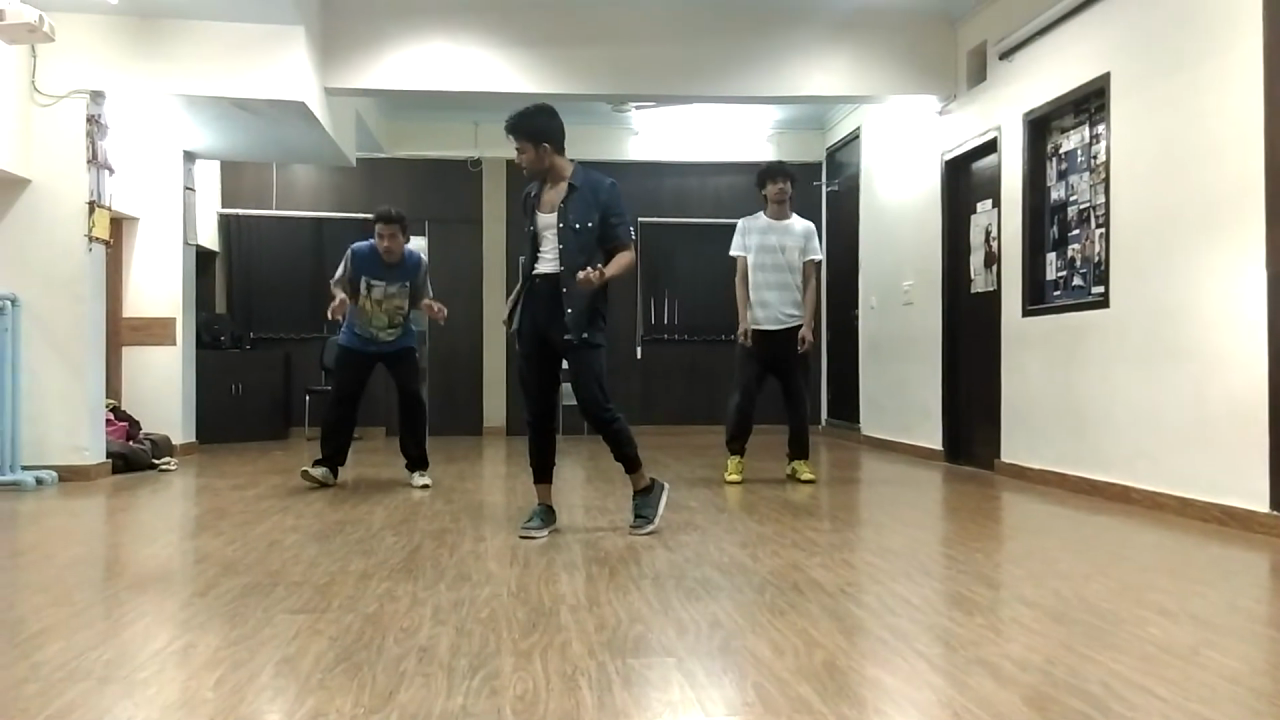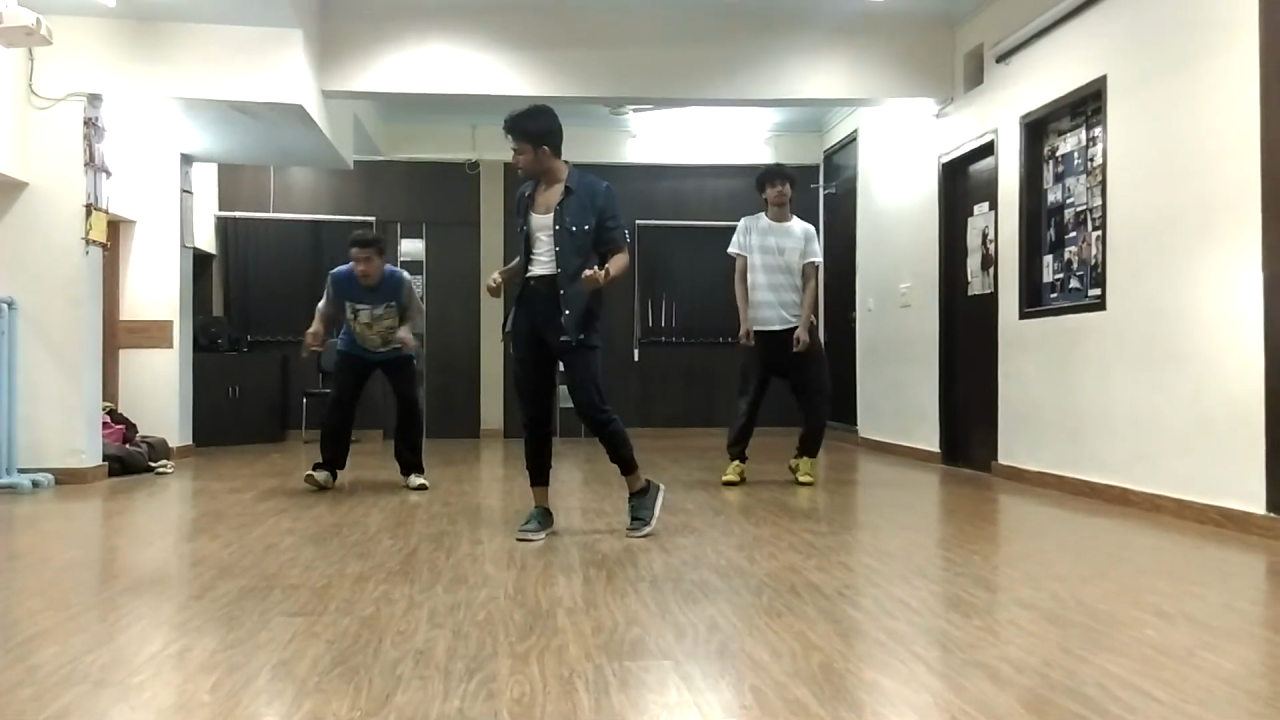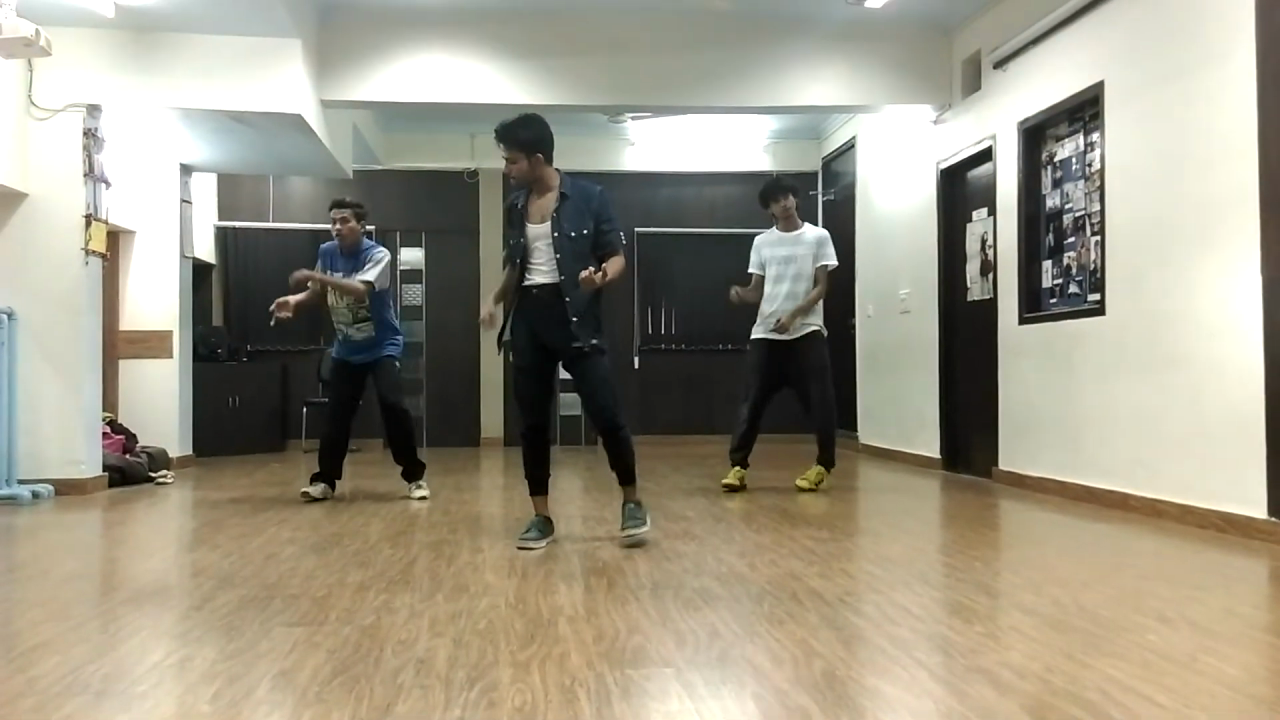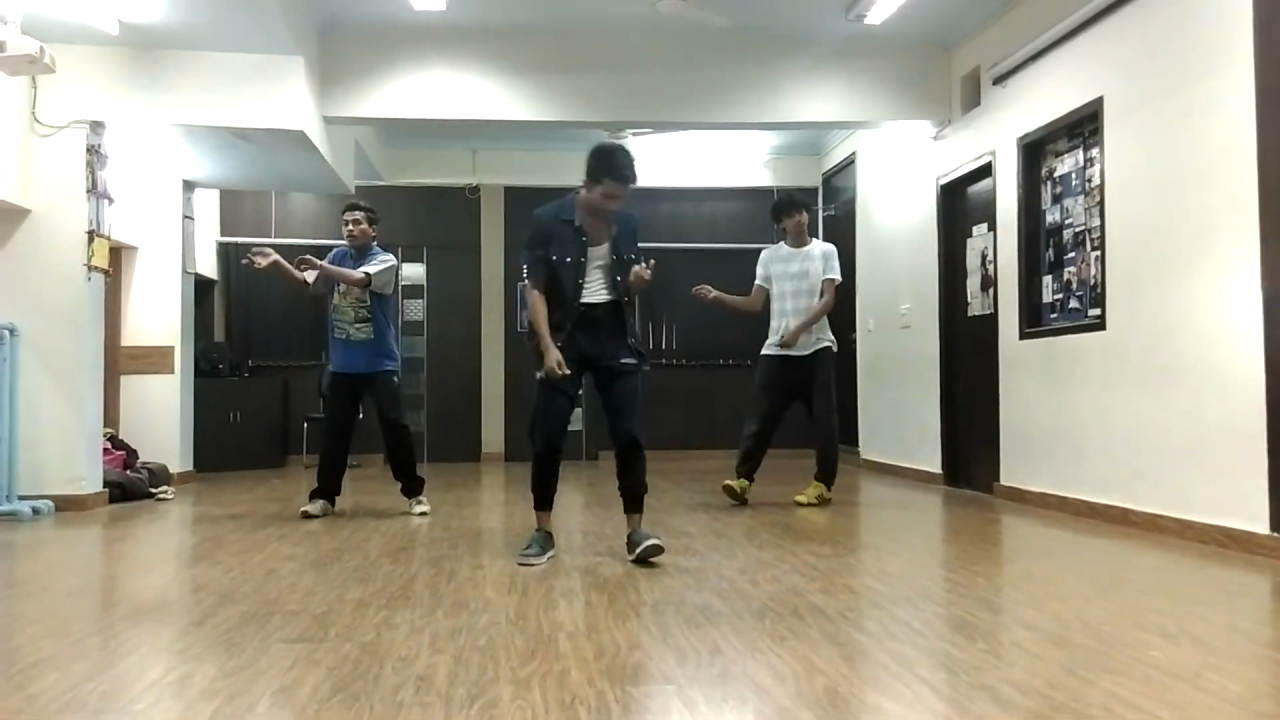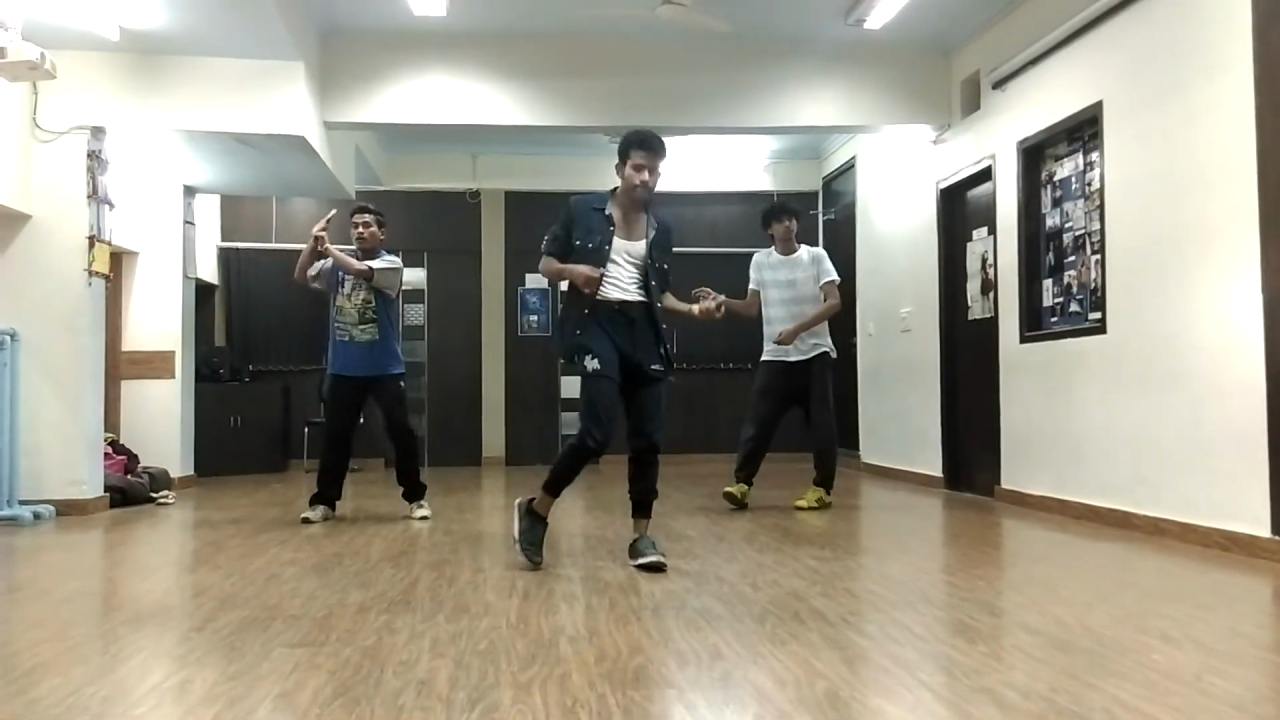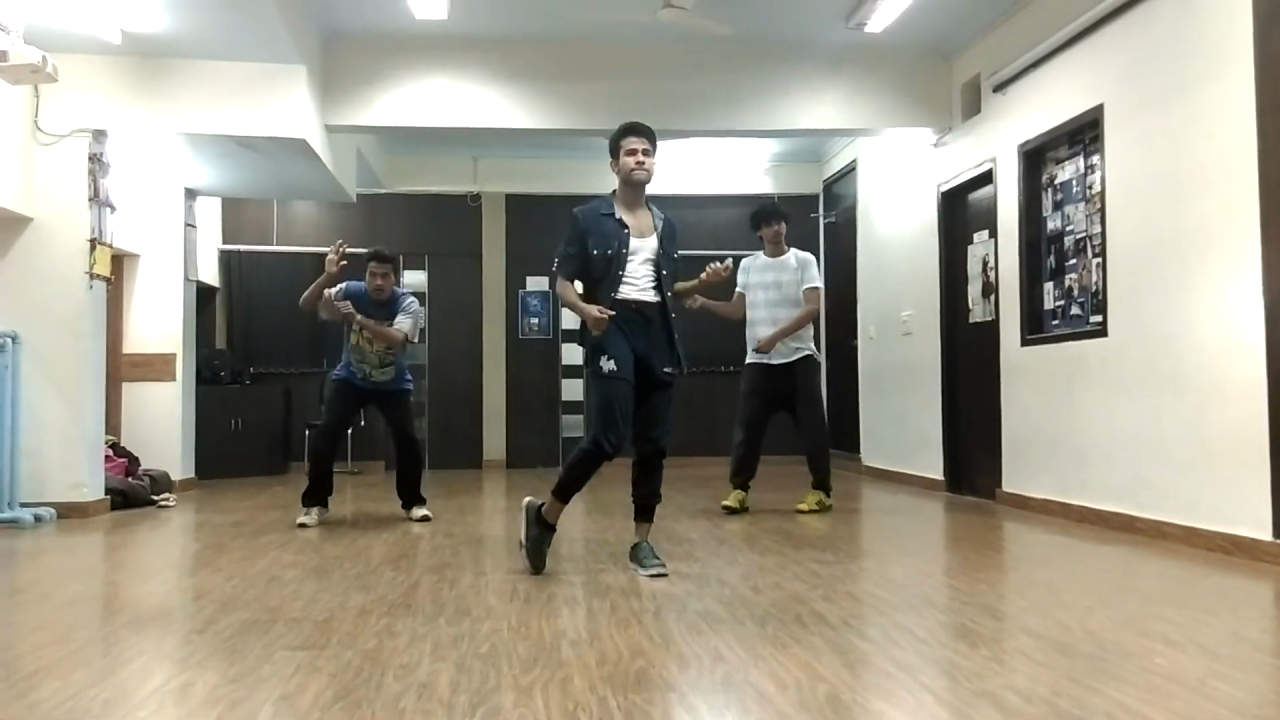
dt=0.5s
person 1, frame 1
left shoulder: (599, 189)
right shoulder: (531, 195)
left elbow: (626, 252)
left wrist: (602, 275)
right wrist: (517, 296)
left hip: (578, 308)
right hip: (536, 307)
left knee: (593, 404)
right knee: (538, 409)
left ankle: (646, 487)
right ankle: (544, 506)
person 1, frame 2
left shoulder: (595, 192)
right shoulder: (525, 196)
left elbow: (621, 253)
left wrist: (604, 274)
right wrist: (505, 274)
left hip: (573, 309)
right hip: (529, 309)
left knee: (590, 405)
right knee: (534, 413)
left ankle: (641, 489)
right ankle: (541, 509)
person 1, frame 3
left shoulder: (589, 198)
right shoulder: (514, 205)
left elbow: (617, 256)
left wrist: (600, 277)
right wrist: (495, 299)
left hip: (575, 315)
right hip: (529, 316)
left knee: (604, 411)
right knee: (533, 421)
left ankle: (632, 500)
right ankle: (541, 517)
person 1, frame 4
left shoulder: (626, 223)
right shoulder: (548, 221)
right elbow: (535, 290)
left wrist: (638, 281)
right wrist: (547, 346)
left hip: (613, 332)
right hip: (566, 332)
left knee: (629, 434)
right knee: (548, 437)
left ankle: (635, 530)
right ankle: (543, 532)
person 1, frame 5
left shoulder: (661, 229)
right shoulder: (583, 210)
right elbow: (545, 263)
left wrist: (689, 309)
right wrist: (569, 271)
left hip: (643, 330)
right hip: (597, 323)
left knee: (647, 439)
right knee: (596, 431)
left ankle: (640, 537)
right ankle: (535, 509)
person 1, frame 6
left shoulder: (665, 225)
right shoulder: (588, 218)
right elbow: (562, 281)
left wrist: (700, 283)
right wrist: (584, 308)
left hip: (657, 332)
right hip: (612, 328)
left knee: (653, 444)
right knee: (609, 436)
left ankle: (641, 542)
right ankle: (544, 513)
person 2, frame 1
left shoulder: (806, 229)
right shoulder: (747, 226)
left elbow: (810, 281)
right elbow: (741, 276)
left wrist: (807, 324)
right wrist: (744, 319)
left hip: (793, 326)
right hip: (757, 325)
left knee: (798, 396)
right knee: (743, 394)
left ankle: (798, 460)
right ankle: (735, 458)
person 2, frame 2
left shoulder: (806, 231)
right shoulder: (748, 226)
left elbow: (810, 282)
right elbow: (740, 277)
left wrist: (804, 325)
right wrist: (744, 320)
left hip: (796, 326)
right hip: (760, 327)
left knee: (817, 391)
right knee: (750, 396)
left ankle: (803, 458)
right ankle: (737, 460)
person 2, frame 3
left shoulder: (818, 237)
right shoulder: (761, 242)
left elbow: (821, 287)
right elbow: (757, 291)
left wrist: (792, 315)
right wrist: (740, 292)
left hip: (806, 332)
right hip: (765, 334)
left knee: (820, 400)
right knee: (752, 402)
left ankle: (824, 464)
right ankle: (738, 467)
person 2, frame 4
left shoulder: (826, 251)
right shoulder: (769, 256)
left elbow: (828, 300)
right elbow: (755, 303)
left wrist: (798, 330)
right wrist: (717, 296)
left hip: (817, 348)
right hip: (776, 351)
left knee: (824, 419)
right knee: (760, 417)
left ankle: (823, 483)
right ankle: (743, 479)
person 2, frame 5
left shoulder: (816, 256)
right shoulder: (760, 261)
left elbow: (833, 302)
right elbow: (751, 307)
left wrist: (795, 330)
right wrist: (719, 300)
left hip: (814, 354)
right hip: (774, 357)
left knee: (821, 424)
right knee: (757, 421)
left ankle: (822, 488)
right ankle: (742, 484)
person 2, frame 6
left shoulder: (804, 260)
right shoulder: (747, 265)
left elbow: (813, 308)
right elbow: (736, 310)
left wrist: (775, 336)
right wrist: (702, 302)
left hip: (799, 358)
right hip: (759, 361)
left knee: (813, 426)
right knee: (747, 427)
left ankle: (821, 491)
right ankle: (739, 490)
person 3, frame 1
left shoulder: (418, 263)
right shoulder: (358, 254)
left elbow: (420, 298)
right elbow: (339, 284)
left wrist: (428, 307)
right wrist: (341, 299)
left hip: (399, 341)
right hip: (356, 340)
left knee: (412, 396)
right knee: (342, 398)
left ankle: (418, 467)
right ankle: (328, 466)
person 3, frame 2
left shoulder: (400, 280)
right shoulder: (339, 278)
left elbow: (414, 313)
right elbow: (326, 308)
left wrist: (406, 330)
right wrist: (317, 326)
left hip: (395, 350)
right hip: (354, 349)
left knee: (409, 401)
right knee: (340, 402)
left ankle: (412, 469)
right ankle: (327, 468)
person 3, frame 3
left shoulder: (379, 255)
right shoulder: (326, 252)
left elbow: (361, 289)
right elbow: (317, 291)
left wrist: (318, 276)
right wrist: (294, 299)
left hip: (382, 347)
right hip: (345, 350)
left knee: (392, 405)
right knee: (337, 413)
left ankle: (414, 476)
right ankle: (325, 480)
person 3, frame 4
left shoulder: (385, 261)
right shoulder: (337, 256)
left elbow: (358, 279)
right elbow: (308, 281)
left wrist: (321, 265)
right wrist: (277, 262)
left hip: (379, 362)
right hip: (342, 363)
left knee: (394, 424)
right knee: (335, 429)
left ankle: (414, 492)
right ankle: (324, 496)
person 3, frame 5
left shoulder: (391, 264)
right shoulder: (338, 263)
left elbow: (360, 270)
right elbow: (302, 277)
left wrist: (328, 248)
right wrist: (314, 240)
left hip: (385, 366)
right hip: (343, 366)
left knee: (401, 430)
right knee: (336, 434)
left ankle: (416, 498)
right ankle: (324, 501)
person 3, frame 6
left shoulder: (407, 303)
right shoulder: (350, 292)
left elbow: (396, 339)
right elbow: (306, 305)
left wrist: (359, 319)
right wrist: (328, 276)
left hip: (393, 384)
right hip: (350, 379)
left knee: (407, 438)
right knee: (326, 432)
left ankle: (413, 501)
right ankle: (315, 503)
